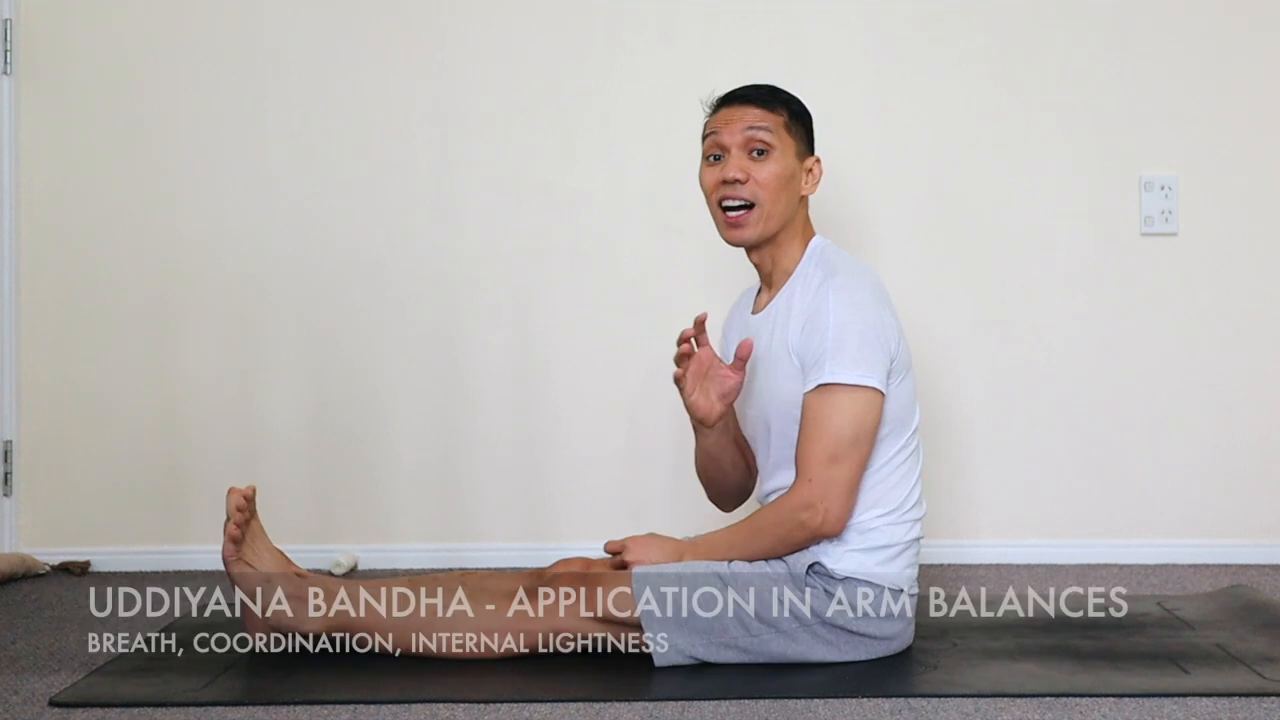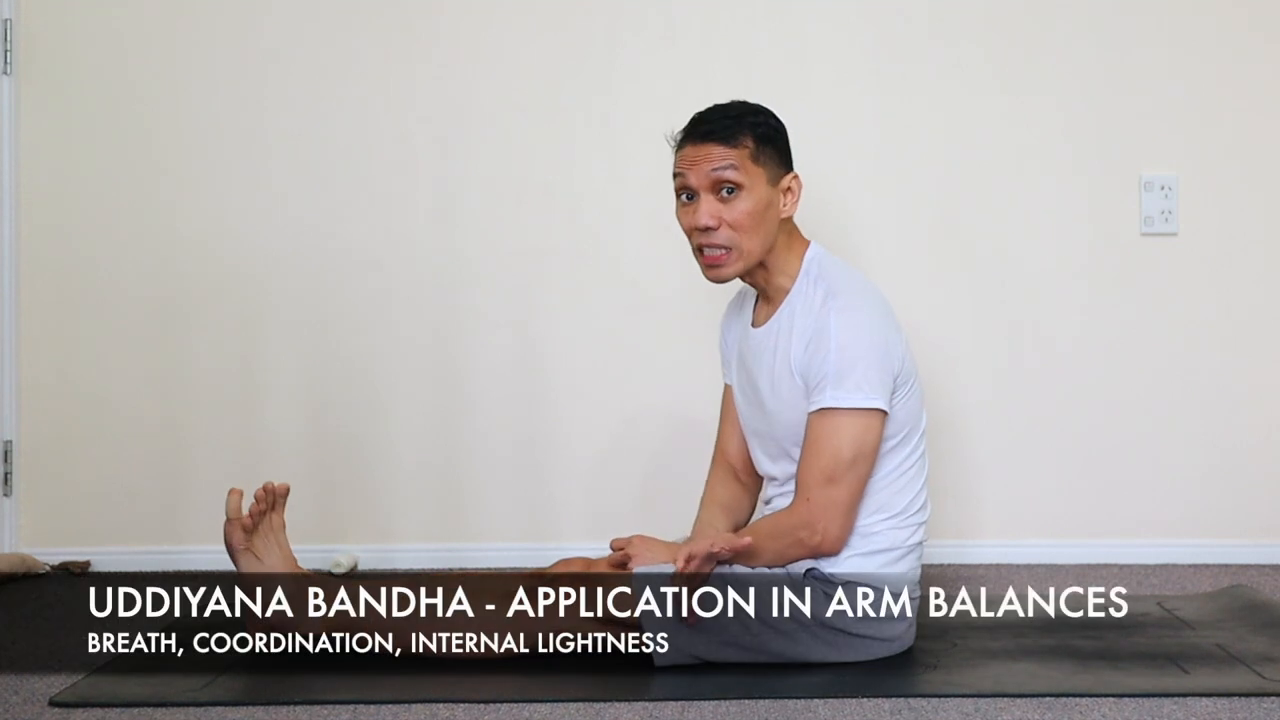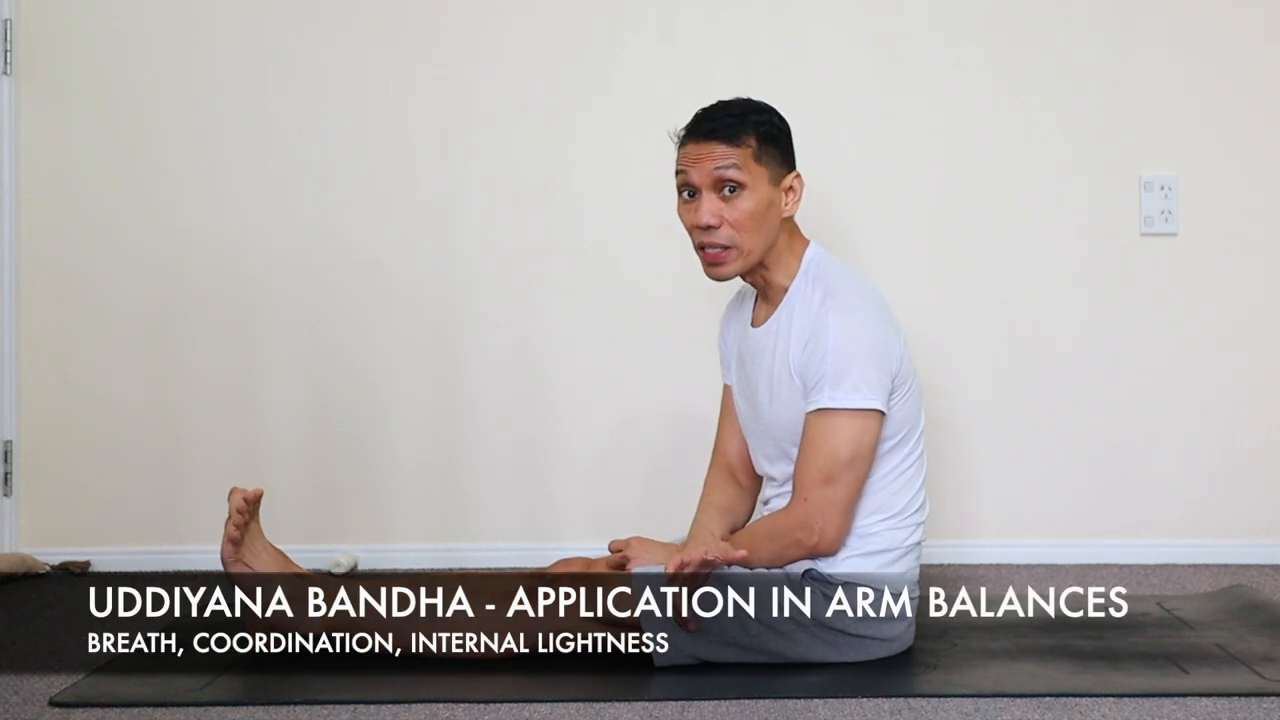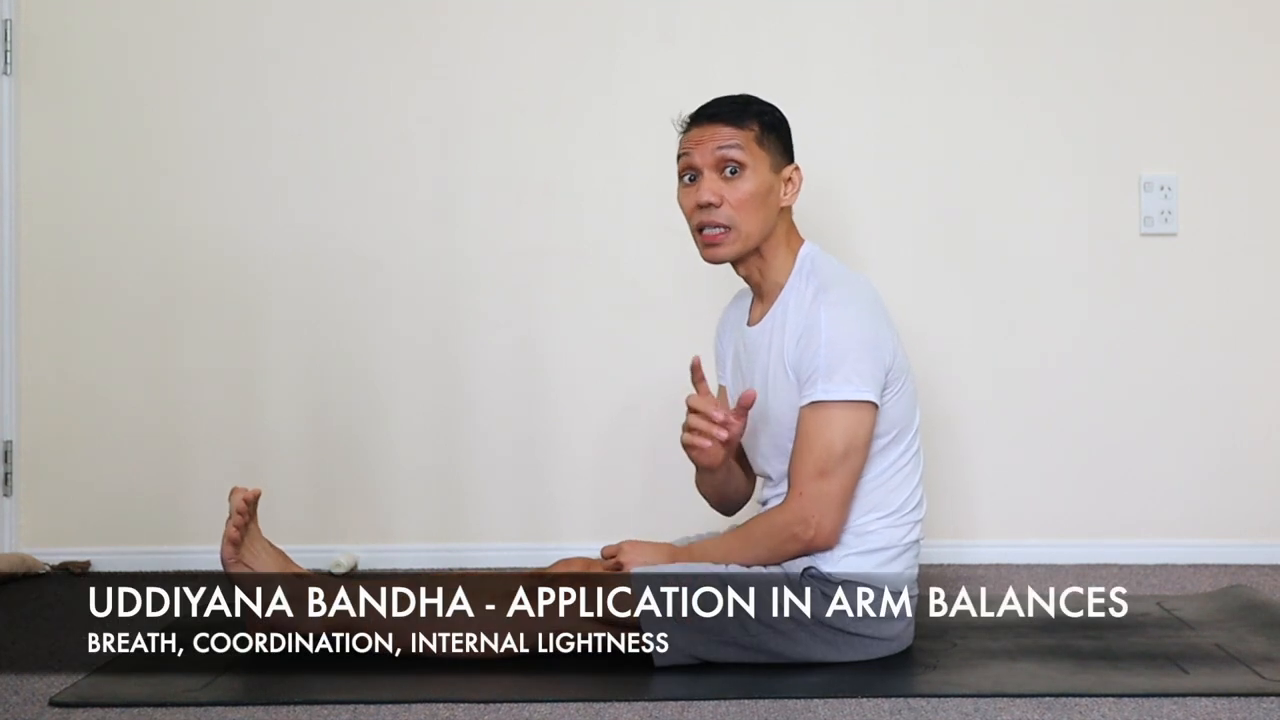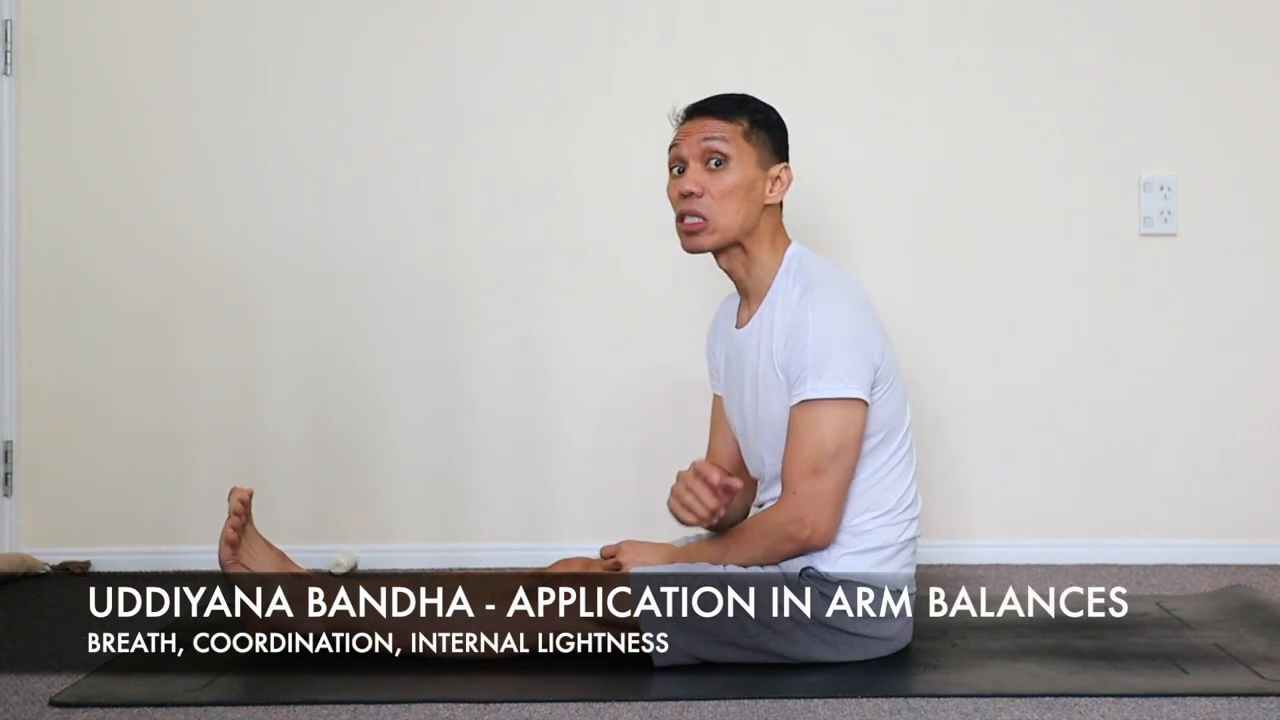
dt=0.4s
person 1, frame 1
left shoulder: (840, 297)
right shoulder: (749, 310)
left elbow: (819, 507)
right elbow: (731, 489)
left wrist: (680, 556)
right wrist: (711, 420)
left hip: (849, 596)
right hip: (807, 570)
left knee: (574, 602)
right knee: (569, 577)
left ankle: (310, 605)
right ankle: (312, 598)
person 1, frame 2
left shoulder: (842, 315)
right shoulder: (744, 312)
left elbow: (819, 526)
right elbow: (736, 470)
left wrist: (676, 557)
right wrist: (704, 549)
left hip: (849, 597)
right hip: (795, 566)
right knee: (575, 575)
person 1, frame 3
left shoulder: (842, 317)
right shoulder: (744, 312)
left elbow: (817, 527)
right elbow: (736, 470)
left wrist: (670, 559)
right wrist: (699, 550)
right hip: (795, 568)
right knee: (575, 575)
person 1, frame 4
left shoulder: (834, 309)
right shoulder: (742, 316)
left elbow: (812, 522)
right elbow: (730, 497)
left wrist: (674, 559)
right wrist: (713, 452)
left hip: (845, 598)
right hip: (800, 570)
right knee: (578, 576)
person 1, frame 5
left shoulder: (823, 308)
right shoulder: (732, 317)
left elbow: (807, 521)
right elbow: (734, 480)
left wrist: (660, 562)
right wrist: (703, 496)
left hip: (844, 599)
right hip: (798, 573)
right knee: (579, 576)
